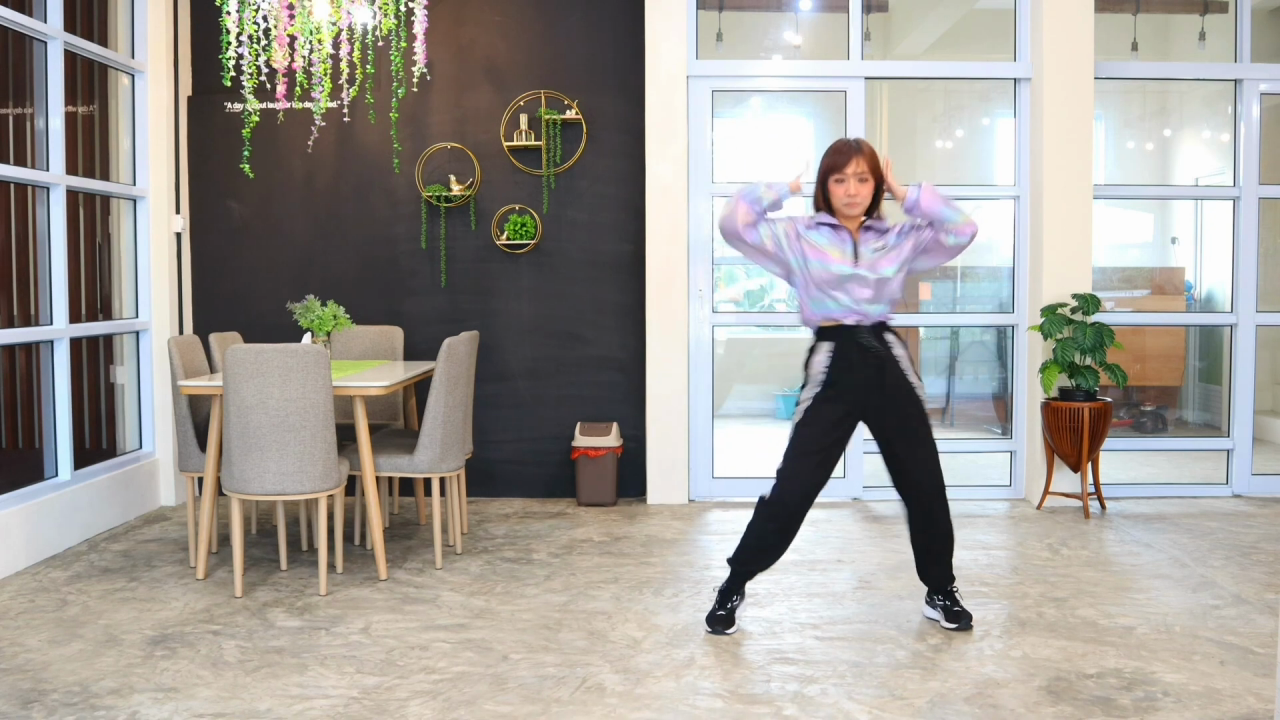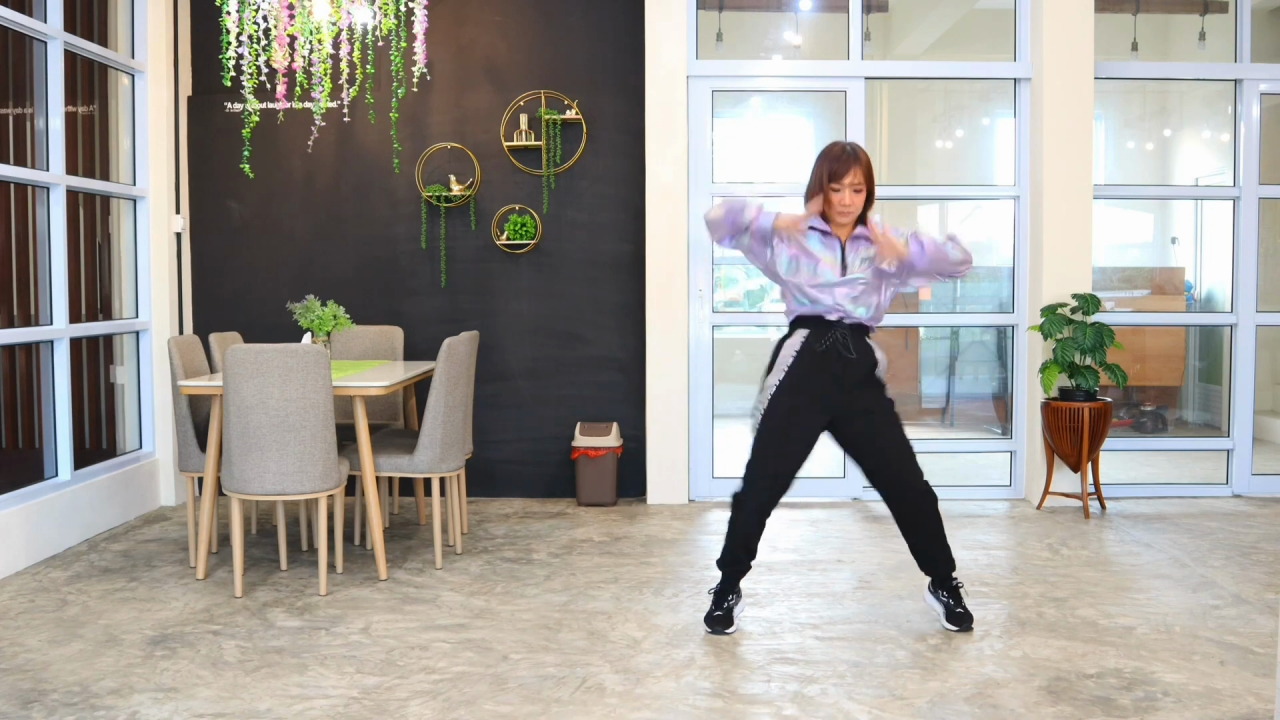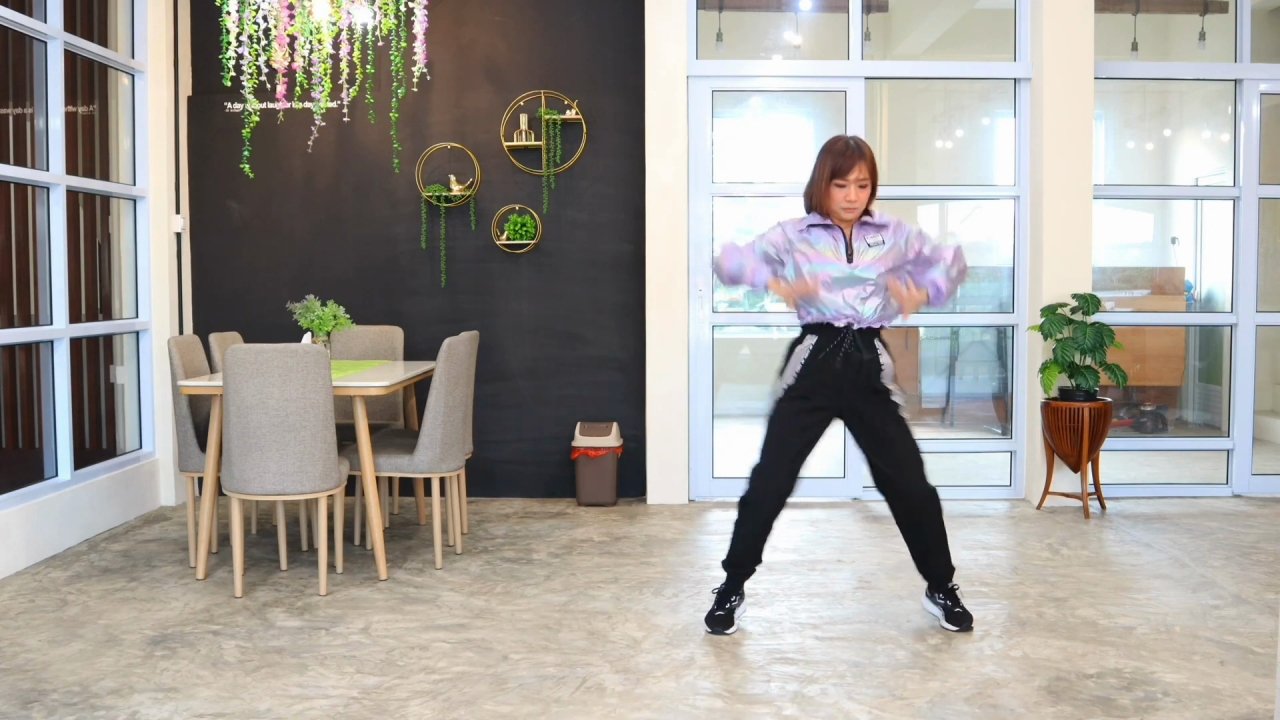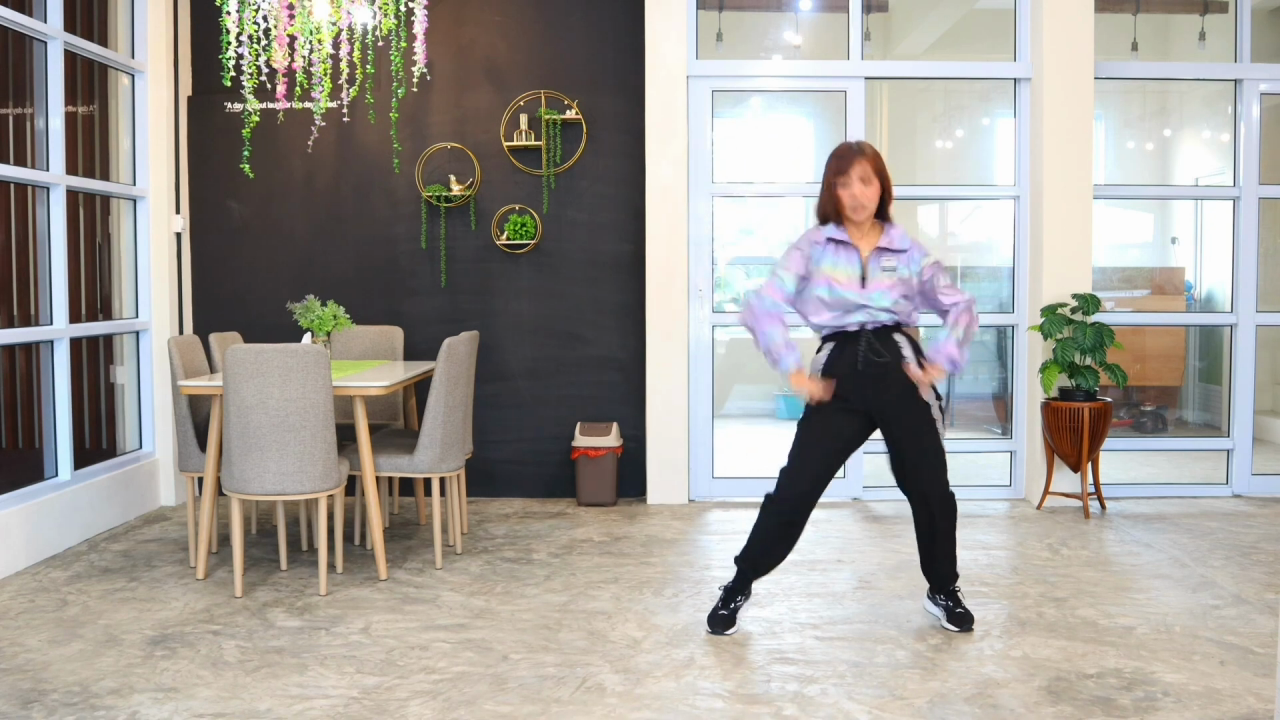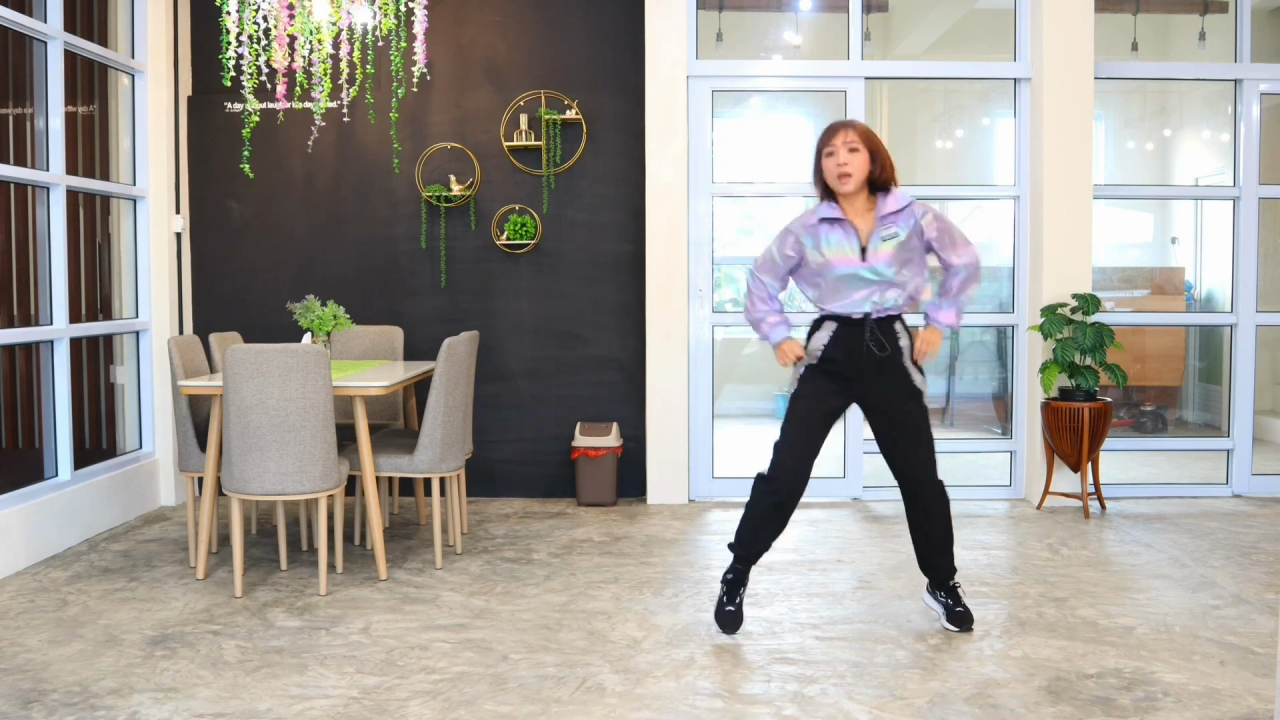
dt=0.2s
person 1, frame 1
left shoulder: (899, 238)
right shoulder: (800, 235)
left elbow: (962, 230)
right elbow: (734, 225)
left wrist: (907, 194)
right wrist: (779, 191)
left hip: (886, 363)
right hip: (833, 367)
left knee: (925, 485)
right knee: (792, 490)
left ankle: (940, 591)
right ankle: (734, 586)
person 1, frame 2
left shoulder: (884, 245)
right shoulder: (790, 239)
left elbow: (957, 260)
right elbow: (721, 220)
left wrist: (906, 252)
right wrist: (777, 222)
left hip: (858, 367)
right hip: (804, 364)
left knee: (907, 483)
right knee: (762, 485)
left ankle: (944, 584)
right ankle: (727, 588)
person 1, frame 3
left shoulder: (892, 234)
right shoulder: (794, 235)
left elbow: (951, 261)
right elbow: (728, 263)
left wrist: (922, 291)
right wrist: (775, 283)
left hip: (867, 370)
right hip: (813, 367)
left knee: (911, 487)
right knee: (768, 486)
left ankle: (941, 587)
right ankle: (732, 589)
person 1, frame 4
left shoulder: (907, 250)
right shoulder: (812, 247)
left elbow: (958, 305)
right elbow: (761, 310)
left wrist: (940, 361)
right wrist: (794, 369)
left hip: (897, 372)
right hip: (840, 374)
left knee: (931, 491)
right knee: (794, 491)
left ankle: (943, 590)
right ankle: (738, 587)
person 1, frame 5
left shoulder: (909, 214)
right shoulder: (807, 227)
left elbow: (964, 259)
right elbow: (761, 282)
left wrist: (938, 322)
right wrist: (779, 336)
left hip: (889, 352)
right hip: (830, 354)
left knee: (921, 479)
right knee: (785, 473)
left ankle: (942, 585)
right ankle: (736, 578)
